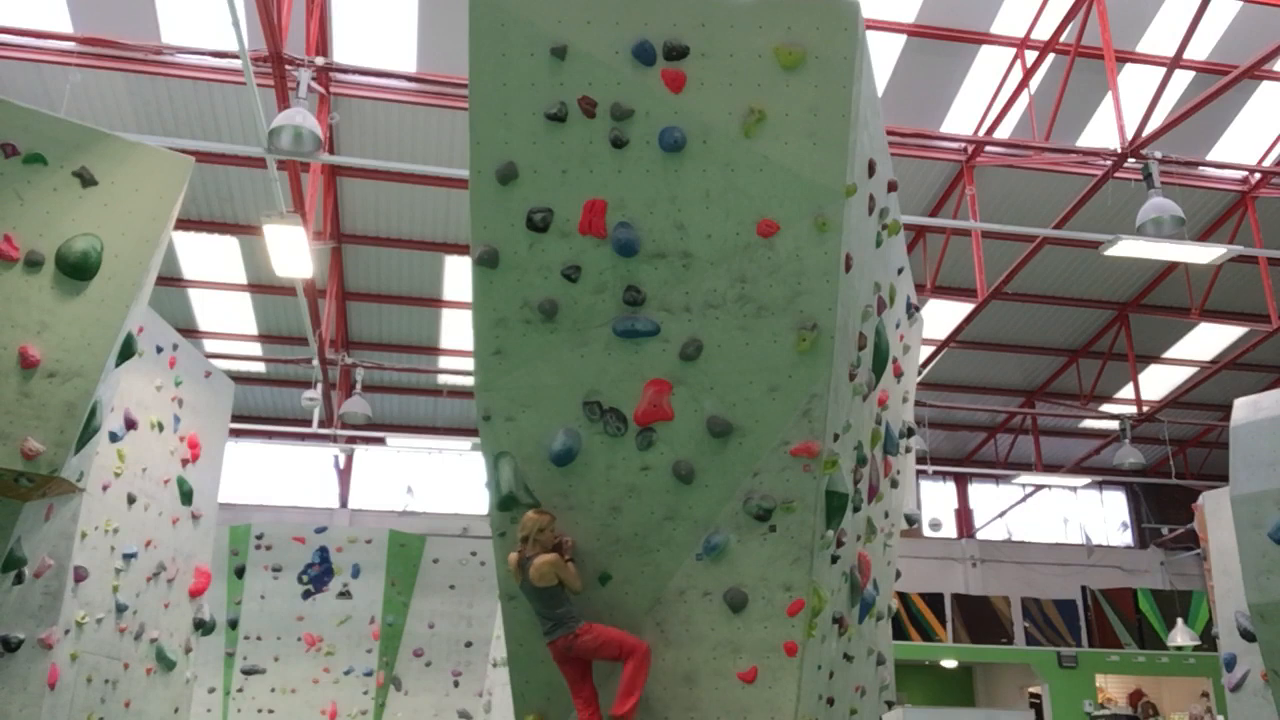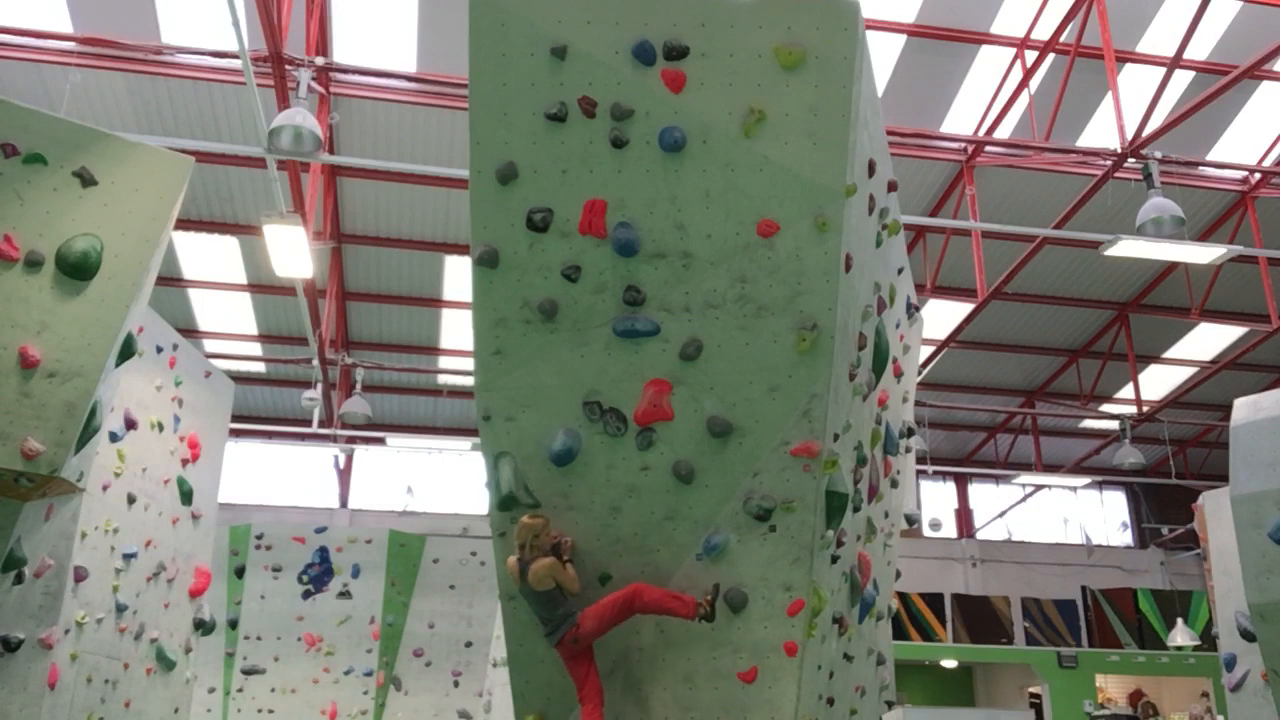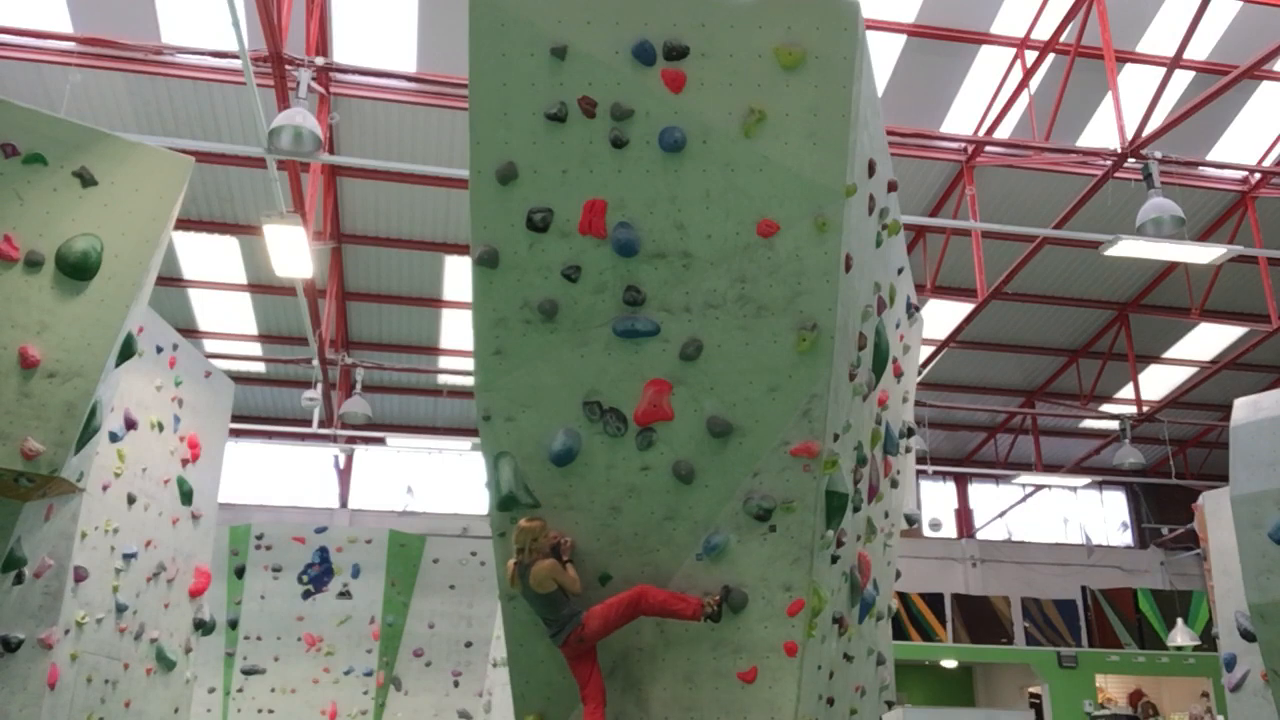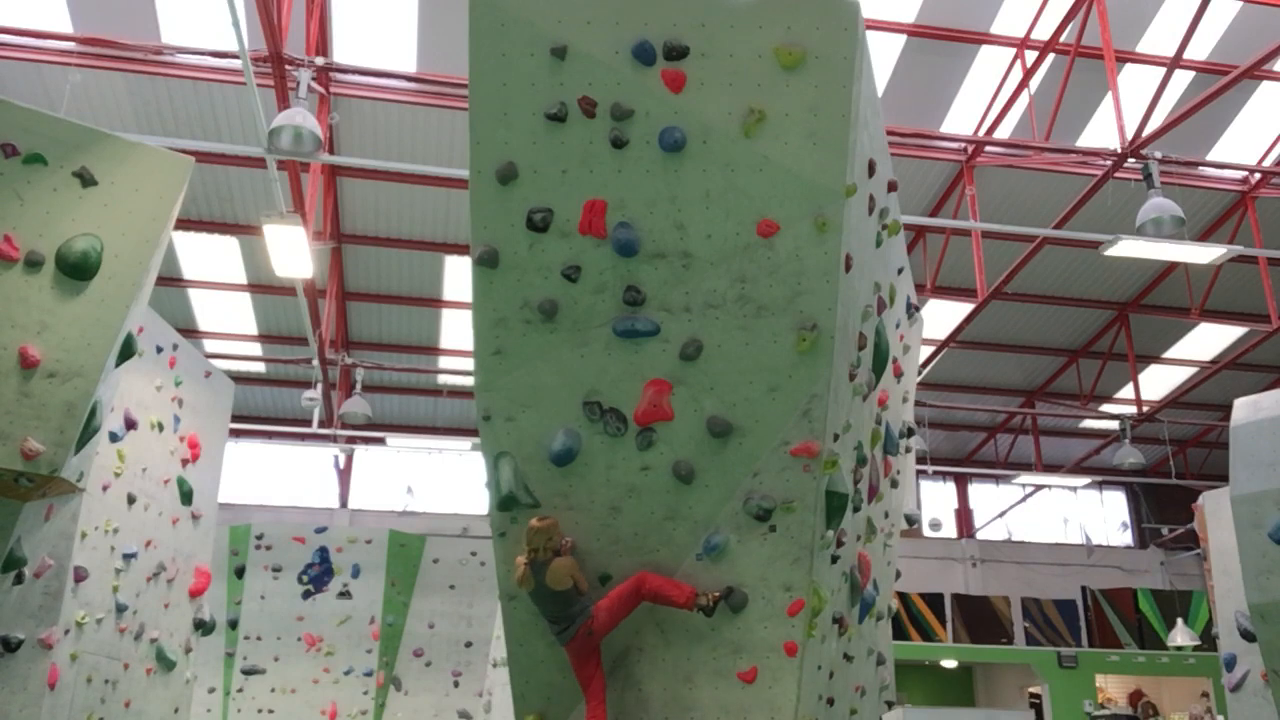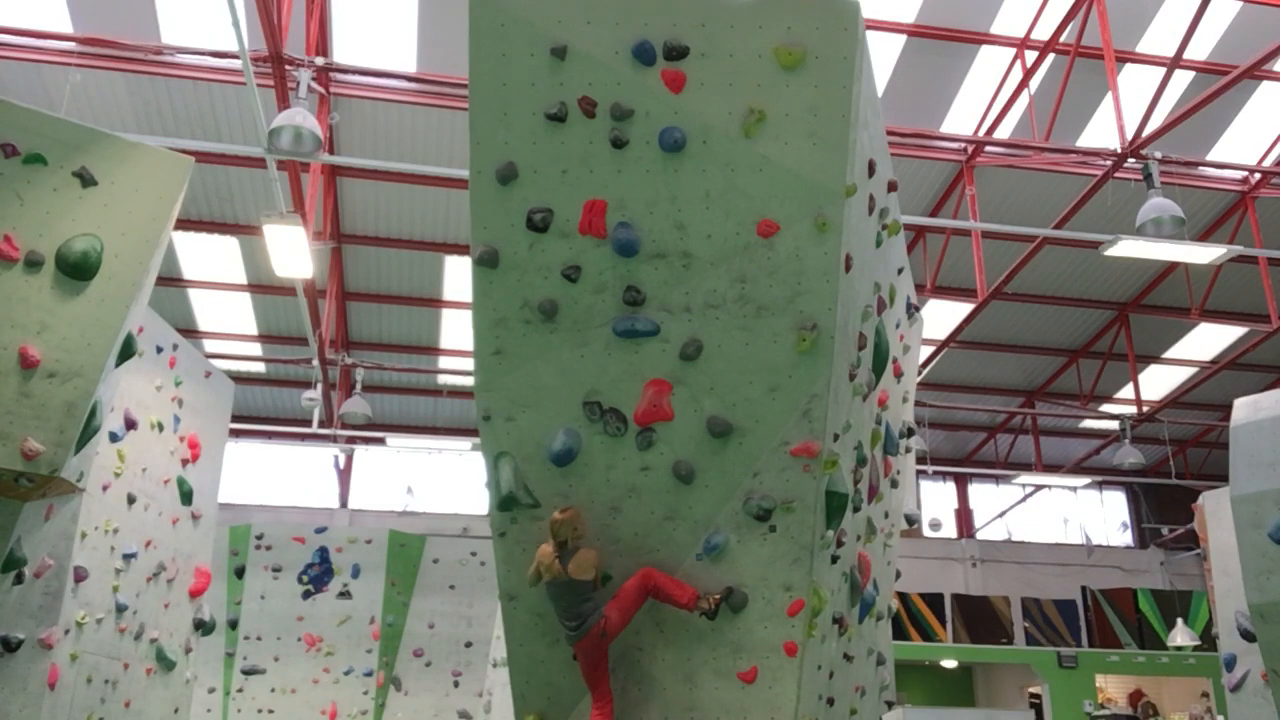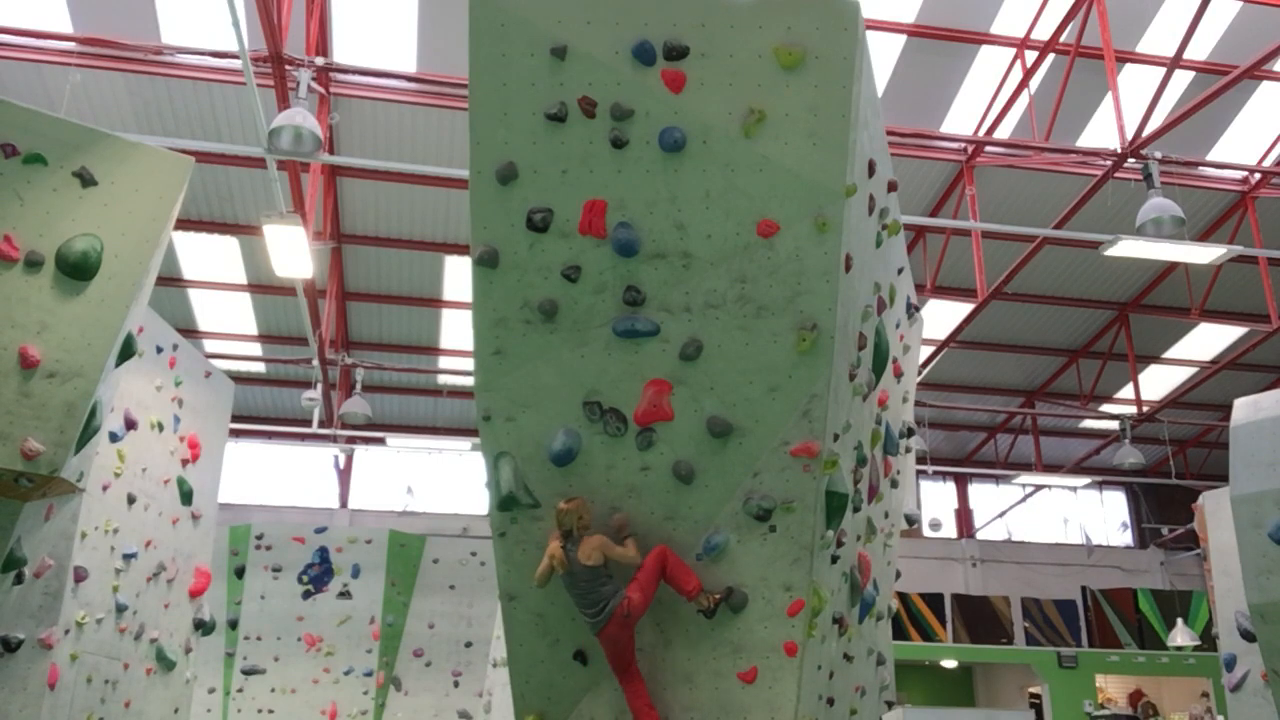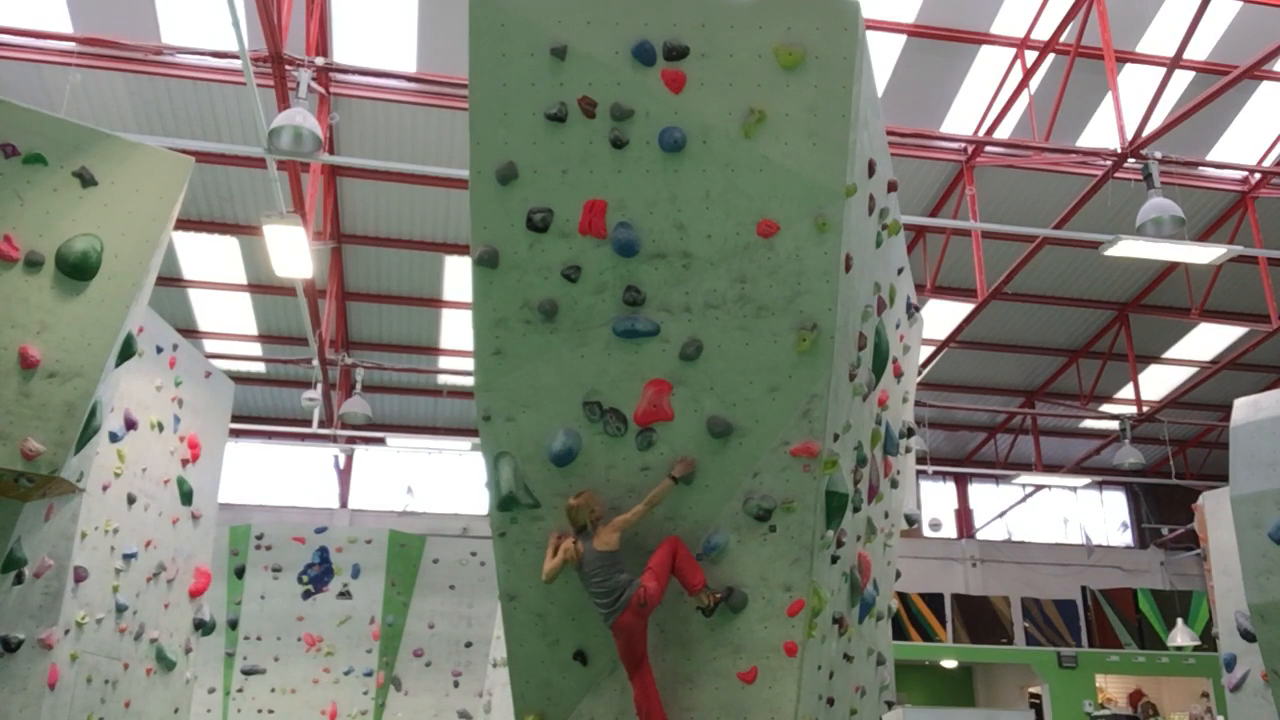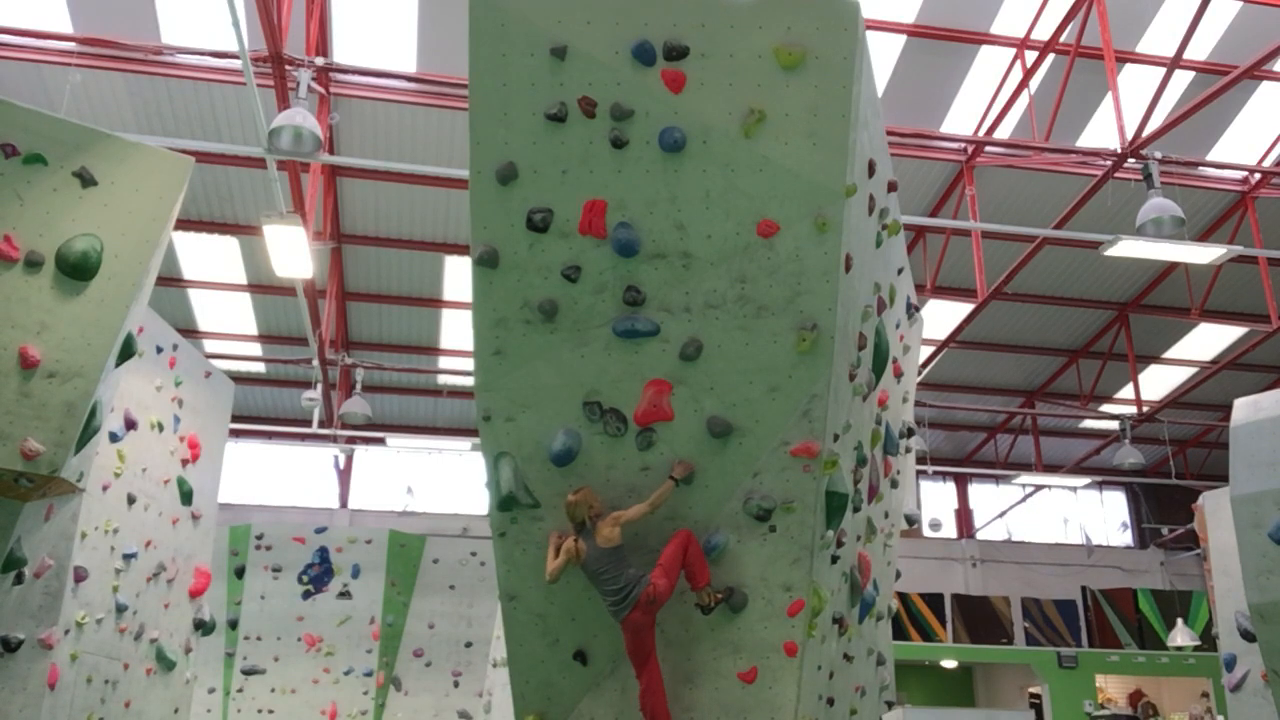
dt=0.4s
person 1, frame 1
left shoulder: (514, 560)
right shoulder: (550, 560)
right elbow: (576, 587)
left wrist: (554, 551)
right wrist: (568, 557)
left hip: (555, 642)
right hip: (575, 635)
left knee: (585, 702)
right knee: (638, 649)
person 1, frame 2
left shoulder: (513, 564)
right shoulder: (548, 564)
right elbow: (574, 588)
left wrist: (550, 549)
right wrist: (566, 557)
left hip: (562, 641)
right hip: (577, 629)
left knee: (590, 699)
right knee: (637, 594)
right ankle: (699, 609)
person 1, frame 3
left shoulder: (512, 568)
right shoulder: (547, 566)
right elbow: (575, 588)
left wrist: (552, 549)
right wrist: (566, 558)
left hip: (566, 642)
right hip: (581, 629)
left knee: (592, 700)
right knee: (641, 596)
right ankle: (704, 608)
person 1, frame 4
left shoulder: (521, 565)
right shoulder: (562, 564)
right elbow: (583, 588)
left hip: (572, 641)
right hip: (591, 623)
left knee: (594, 699)
right knee: (641, 582)
right ankle: (699, 601)
person 1, frame 5
left shoulder: (544, 553)
right shoulder: (588, 556)
left elbow: (531, 581)
left hip: (581, 642)
right hip: (602, 625)
left knee: (600, 700)
right knee: (647, 577)
right ankle: (702, 603)
person 1, frame 6
left shoulder: (555, 550)
right shoulder: (596, 542)
left elbow: (539, 582)
right elbow: (636, 559)
right wrist: (625, 533)
left hip: (604, 629)
right hip: (625, 607)
left knee: (630, 682)
right knee: (661, 554)
right ankle: (703, 600)
person 1, frame 7
left shoulder: (569, 547)
right shoulder: (610, 529)
left elbow: (546, 576)
right elbow: (648, 503)
left wrist: (551, 547)
right wrist: (675, 475)
left hip: (619, 622)
right hip: (640, 597)
left knee: (639, 676)
right knee: (672, 544)
right ankle: (703, 596)
person 1, frame 8
left shoulder: (571, 545)
right shoulder: (610, 523)
left elbow: (551, 576)
right elbow: (651, 505)
left wrist: (552, 546)
right wrist: (675, 478)
left hip: (628, 617)
right hip: (649, 592)
left knee: (646, 675)
right knee: (684, 538)
right ankle: (704, 595)
